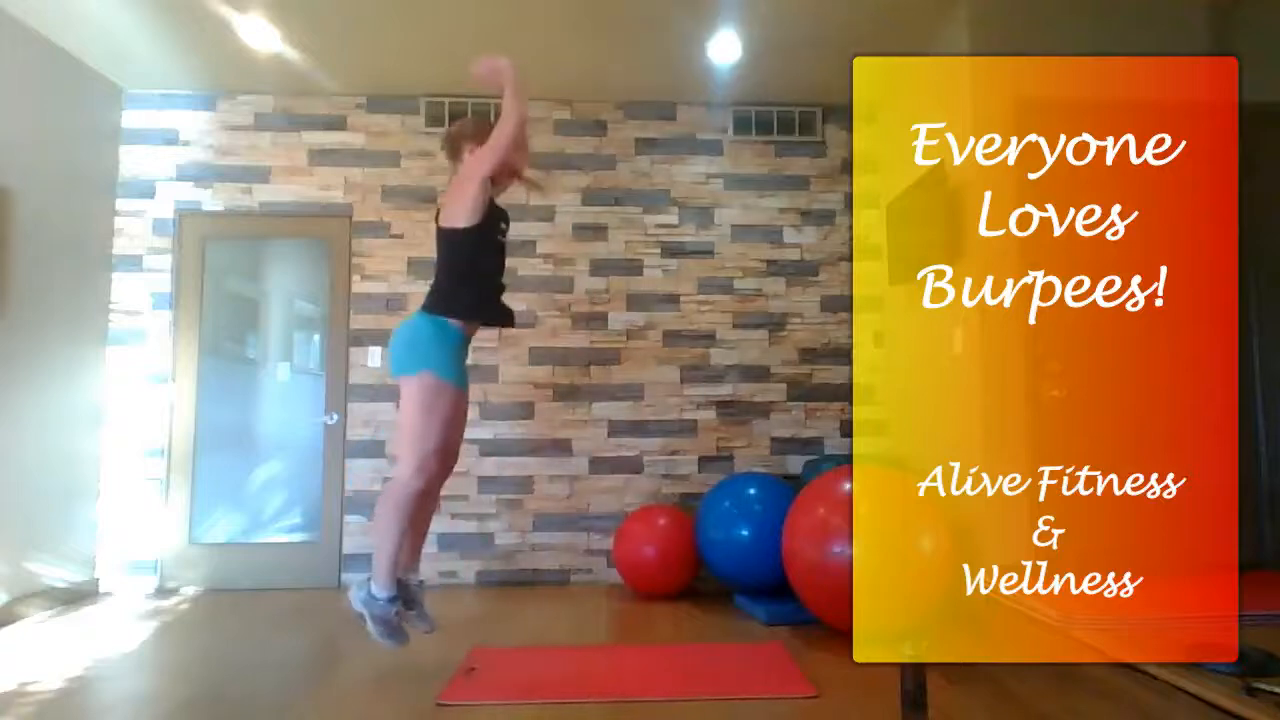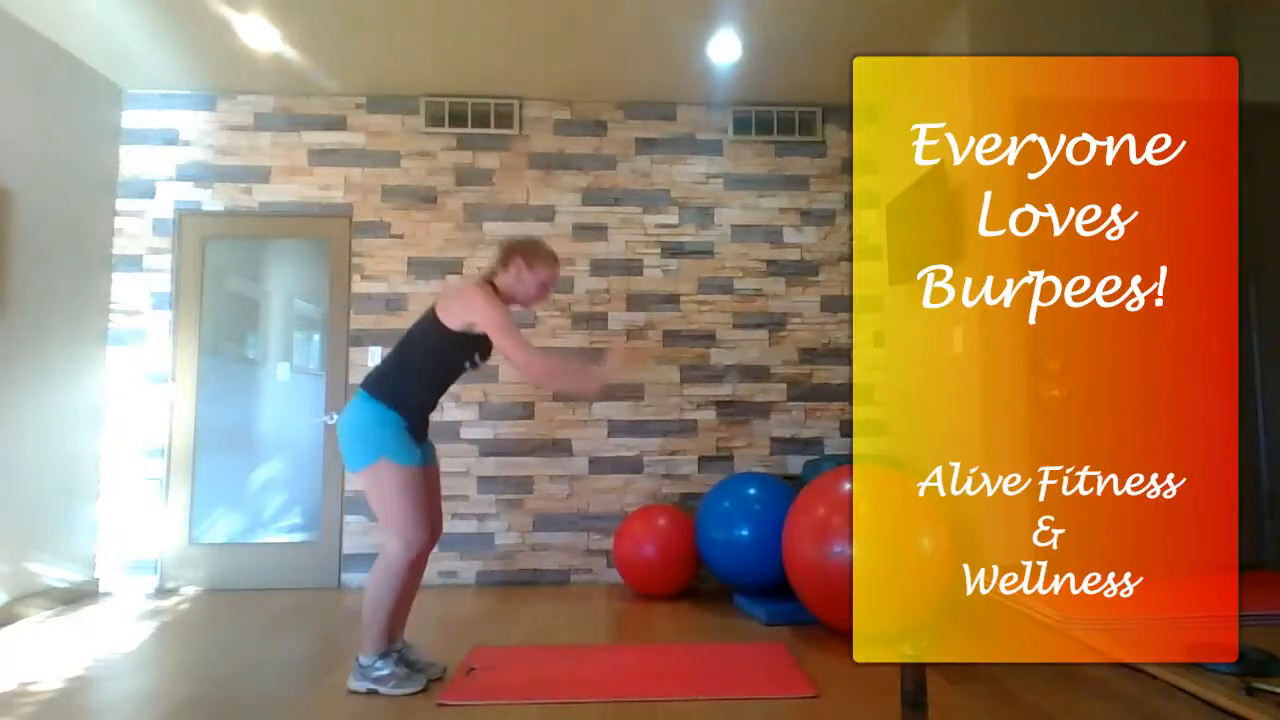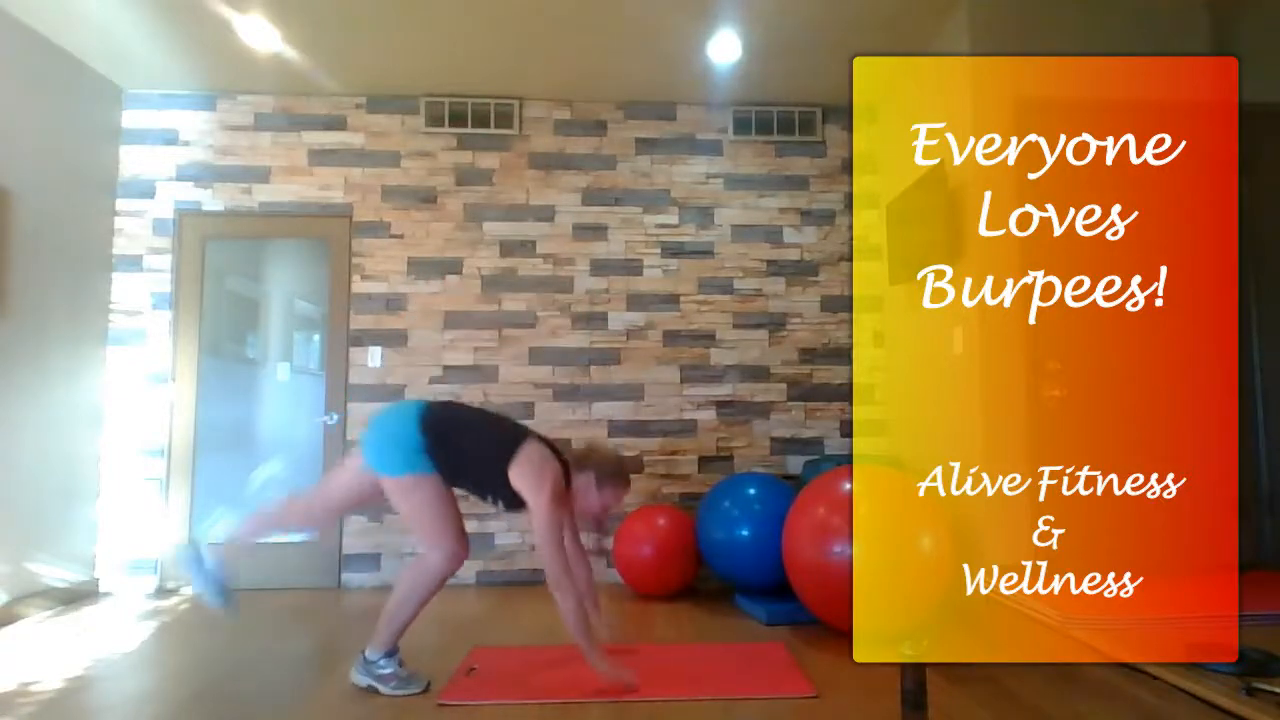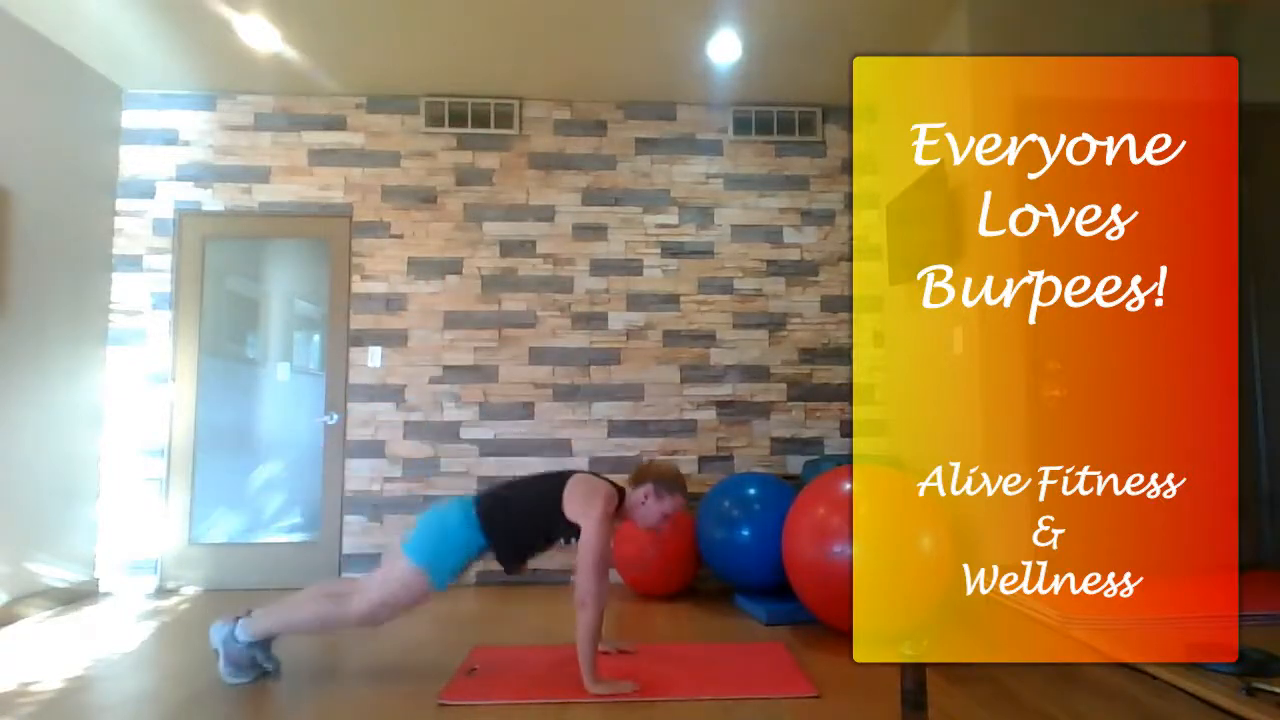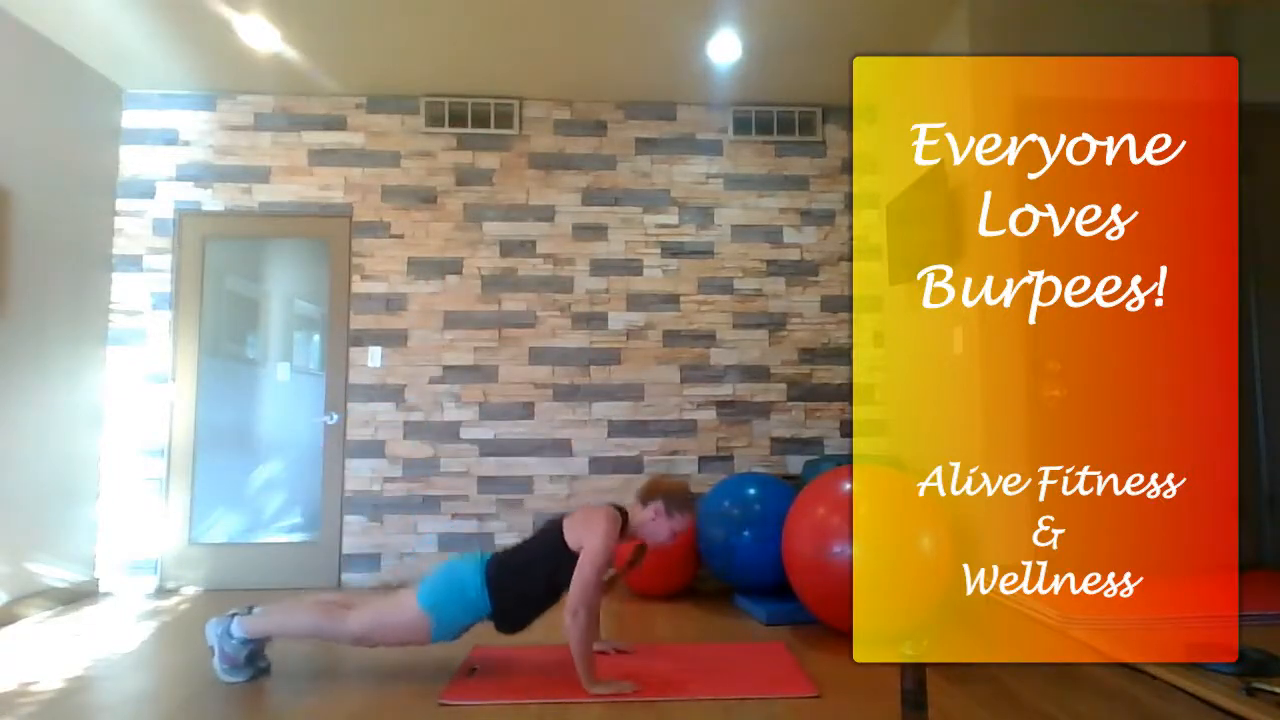
dt=0.5s
person 1, frame 1
left shoulder: (478, 194)
right shoulder: (469, 188)
left elbow: (518, 157)
right elbow: (512, 129)
left wrist: (499, 83)
right wrist: (505, 77)
left hip: (446, 342)
right hip: (432, 339)
left knee: (436, 470)
right knee: (417, 467)
left ankle: (402, 579)
right ankle: (378, 587)
person 1, frame 2
left shoulder: (486, 306)
right shoulder: (479, 299)
left elbow: (533, 365)
right elbow: (535, 369)
left wrist: (586, 374)
right wrist: (597, 374)
left hip: (403, 421)
right hip: (376, 418)
left knee: (425, 535)
right knee: (405, 540)
left ankle: (391, 645)
right ankle: (369, 663)
person 1, frame 3
left shoulder: (565, 481)
right shoulder: (546, 486)
left elbow: (575, 554)
right elbow: (559, 578)
left wrist: (596, 625)
right wrist: (596, 656)
left hip: (410, 426)
right hip: (404, 436)
left knee: (318, 507)
right knee: (447, 554)
left ankle: (210, 559)
right ankle: (377, 660)
person 1, frame 4
left shoulder: (607, 500)
right shoulder: (601, 505)
left elbow: (588, 579)
right elbow: (588, 596)
left wrist: (597, 641)
right wrist: (592, 679)
left hip: (464, 525)
right hip: (460, 529)
left knee: (363, 597)
right knee: (360, 607)
left ankle: (254, 632)
right ankle: (240, 633)
person 1, frame 5
left shoulder: (611, 522)
right shoulder: (607, 528)
left elbow: (581, 588)
right elbow: (575, 608)
left wrist: (594, 640)
right wrist: (591, 681)
left hip: (479, 579)
right hip: (473, 591)
left knee: (360, 610)
right knee: (353, 626)
left ankle: (248, 619)
right ankle: (240, 628)
